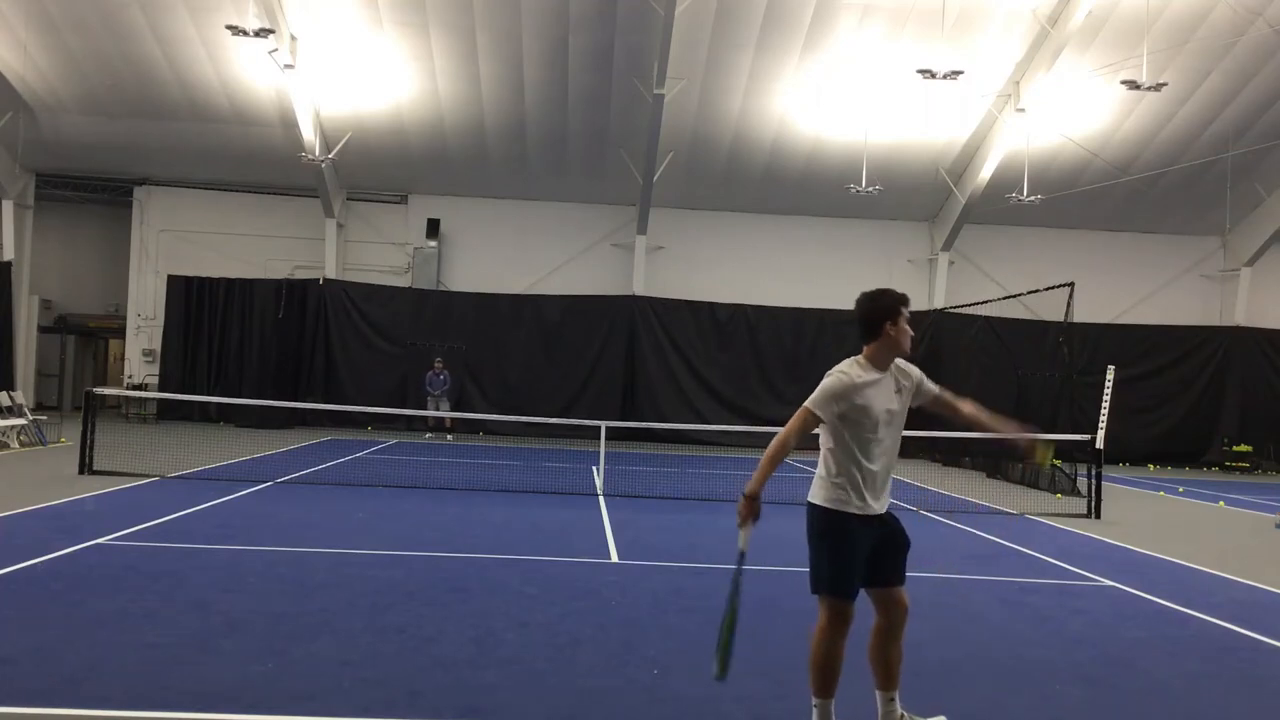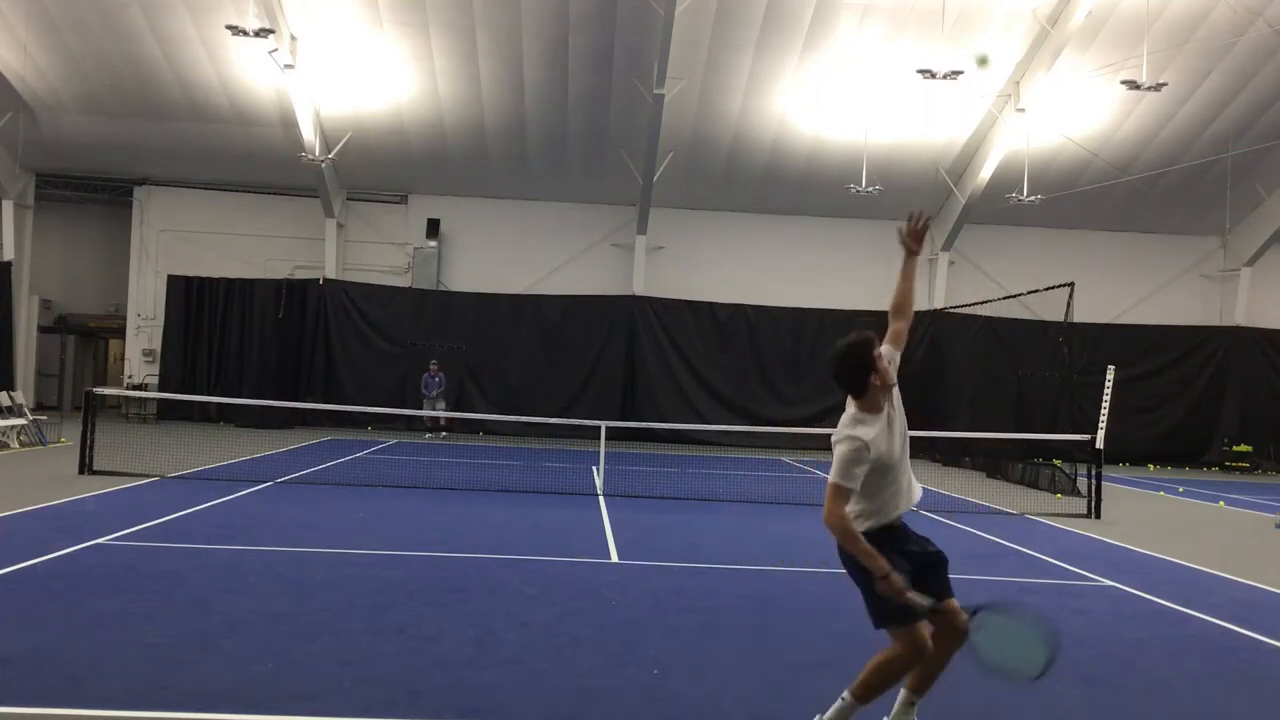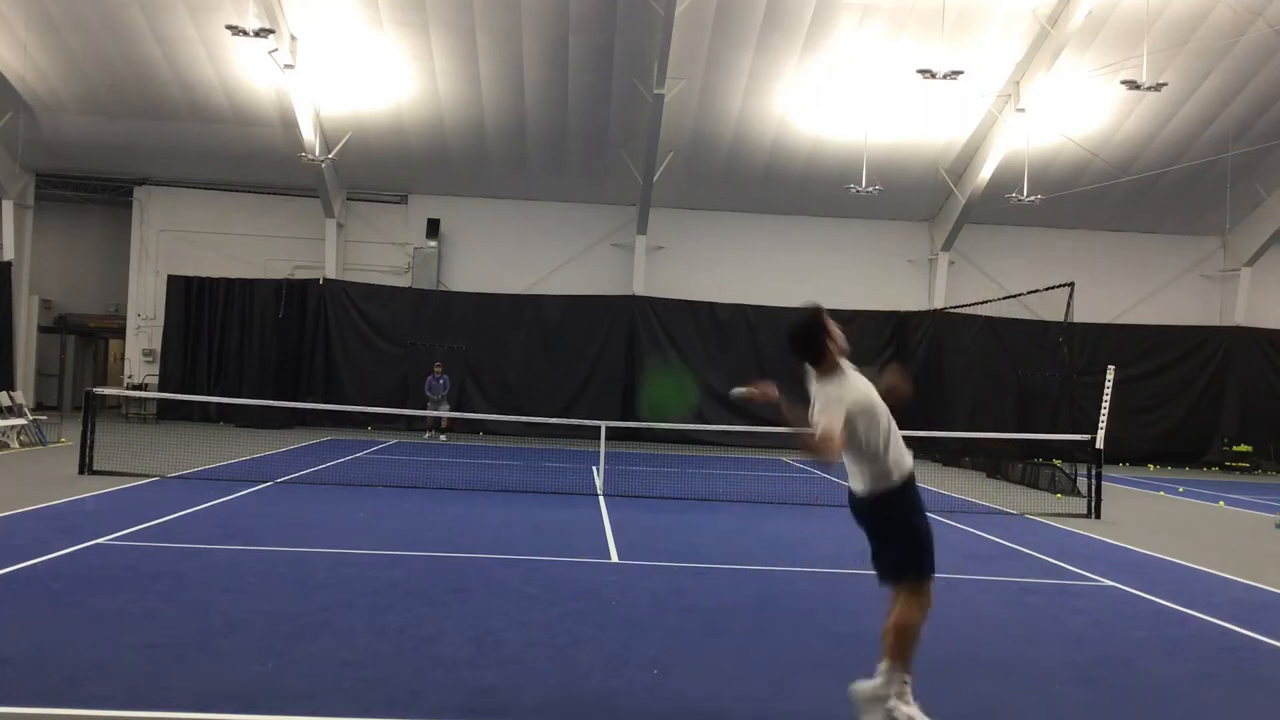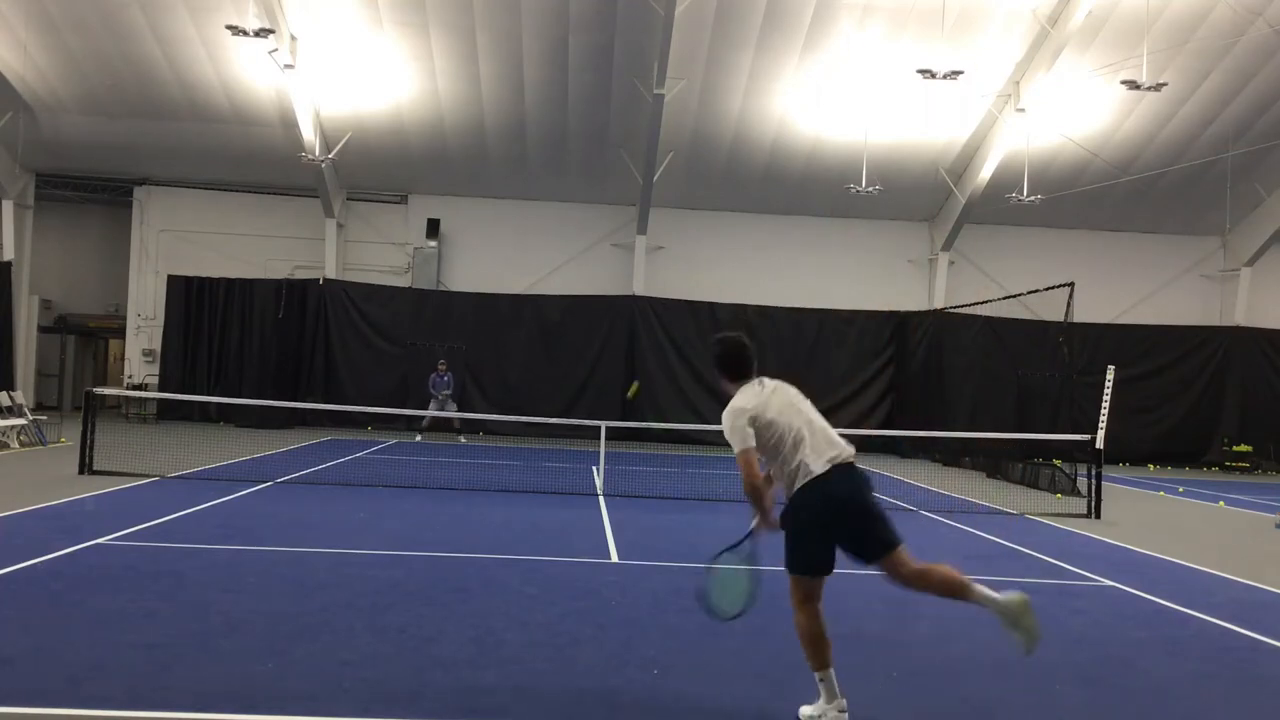
dt=0.4s
person 1, frame 1
left shoulder: (905, 375)
right shoulder: (845, 380)
left elbow: (955, 406)
right elbow: (792, 431)
left wrist: (1010, 429)
right wrist: (755, 488)
left hip: (877, 512)
right hip: (836, 513)
left knee: (894, 610)
right knee: (836, 618)
person 1, frame 2
left shoulder: (882, 385)
right shoulder: (855, 439)
left elbow: (900, 314)
right elbow: (834, 517)
left wrist: (911, 256)
right wrist: (880, 571)
left hip: (900, 531)
right hip: (871, 542)
left knee: (955, 627)
right knee: (914, 647)
person 1, frame 3
left shoulder: (833, 372)
right shoulder: (833, 395)
right elbow: (825, 445)
left wrist: (881, 388)
left hip: (878, 491)
right hip: (890, 495)
left knee: (909, 593)
right knee: (914, 594)
person 1, frame 4
left shoulder: (735, 414)
right shoulder: (778, 389)
left elbow: (752, 480)
left wrist: (765, 515)
left hip: (809, 500)
right hip: (846, 479)
left knee: (804, 602)
right knee: (906, 572)
right ankle: (999, 602)
